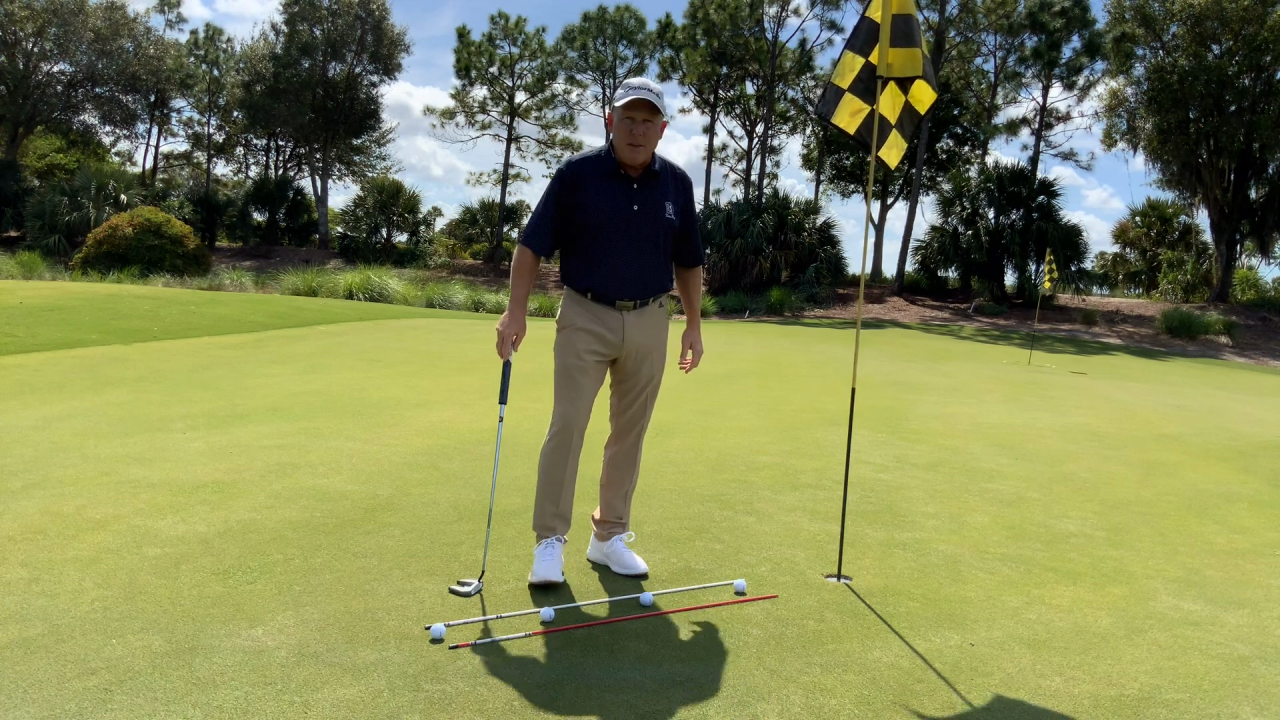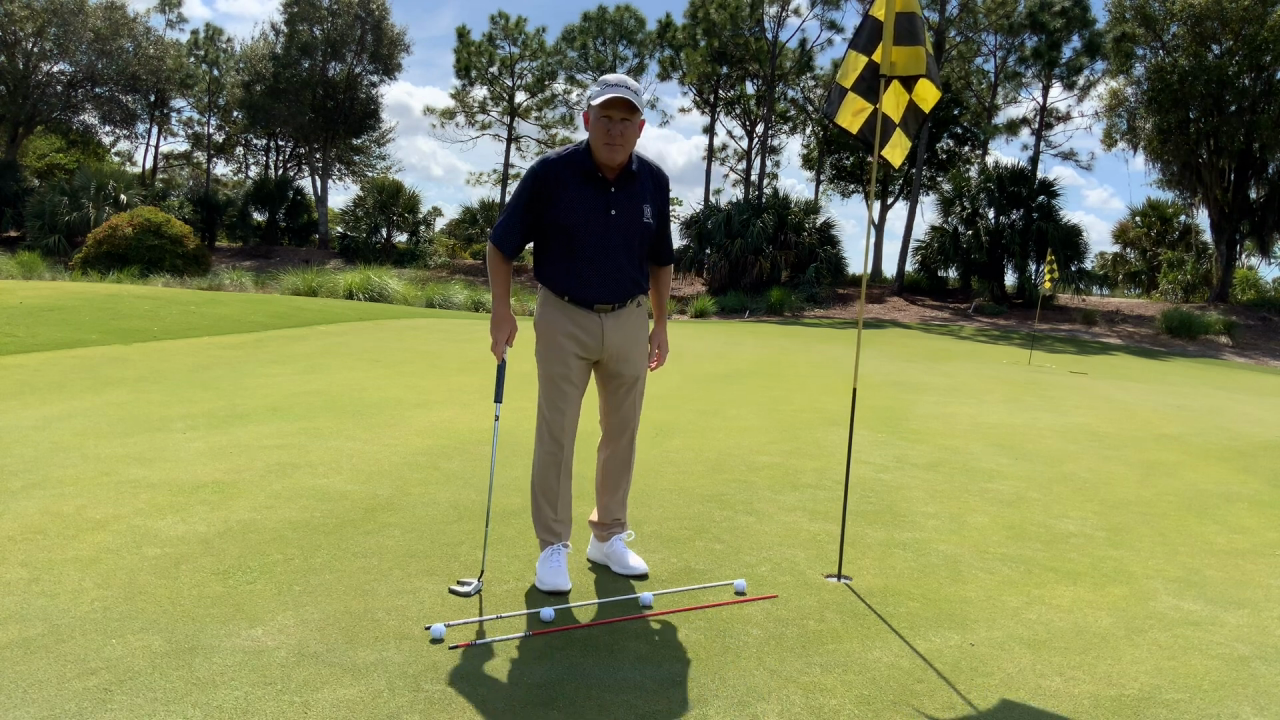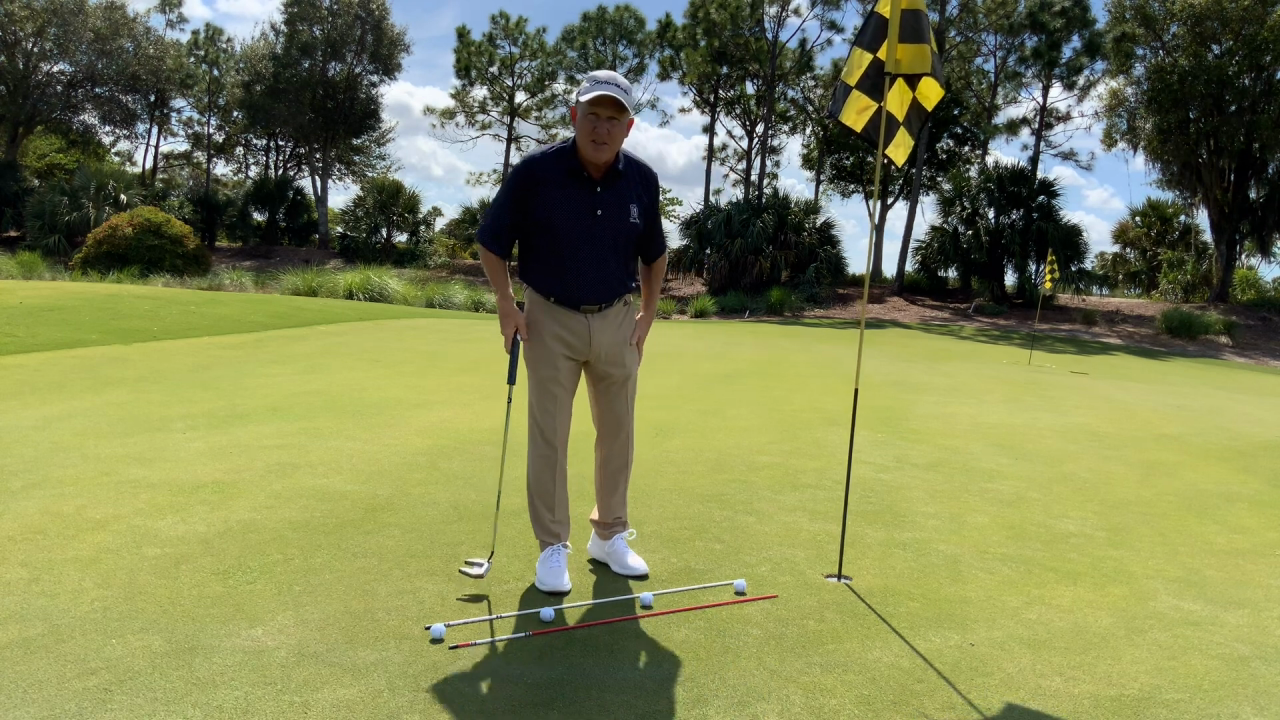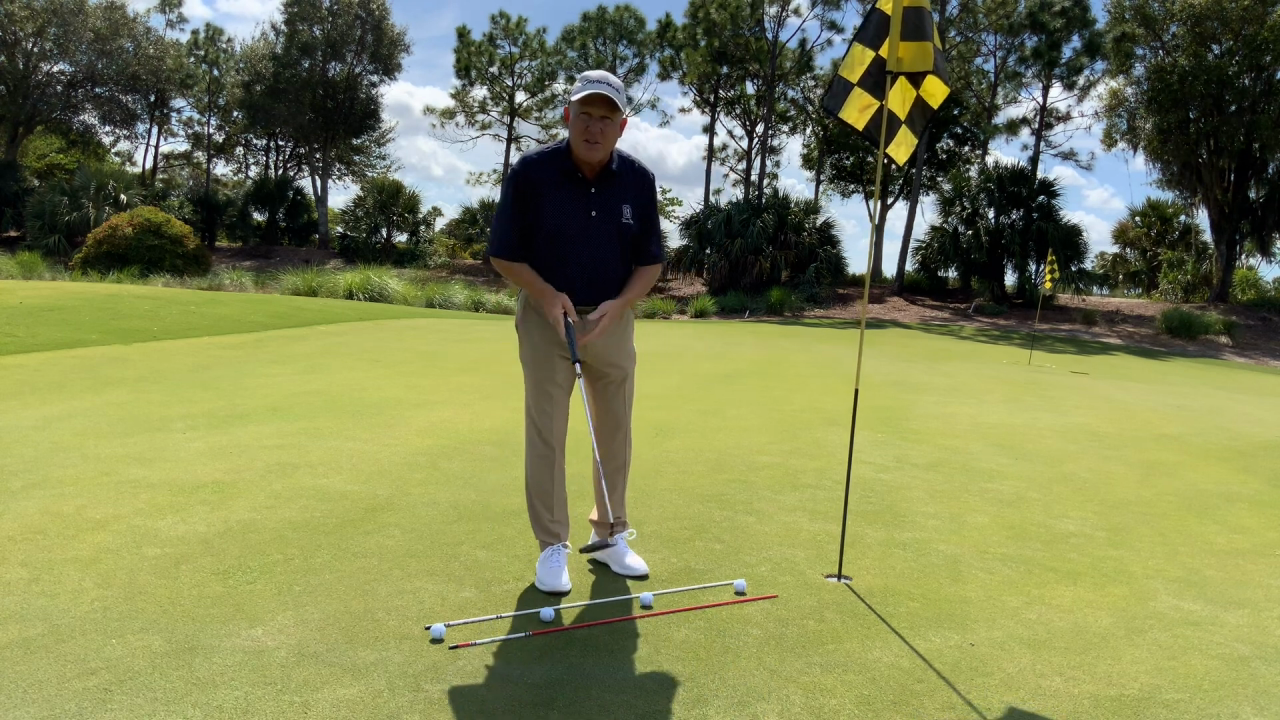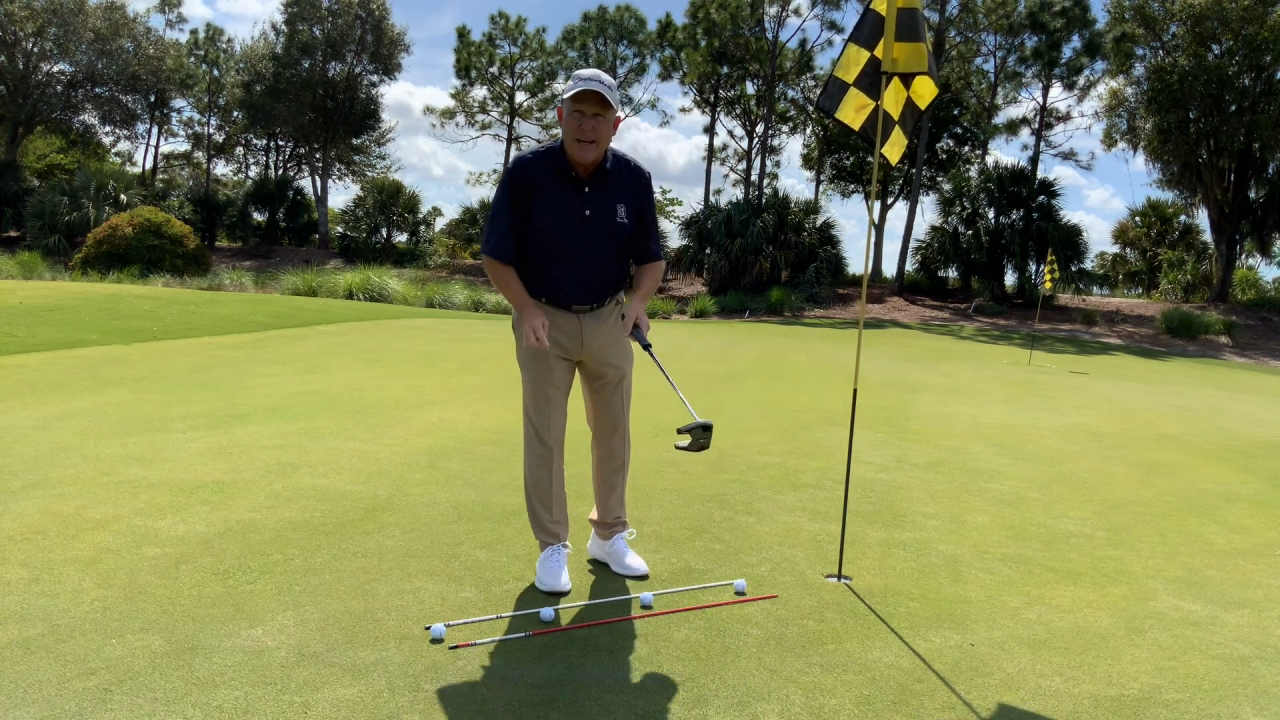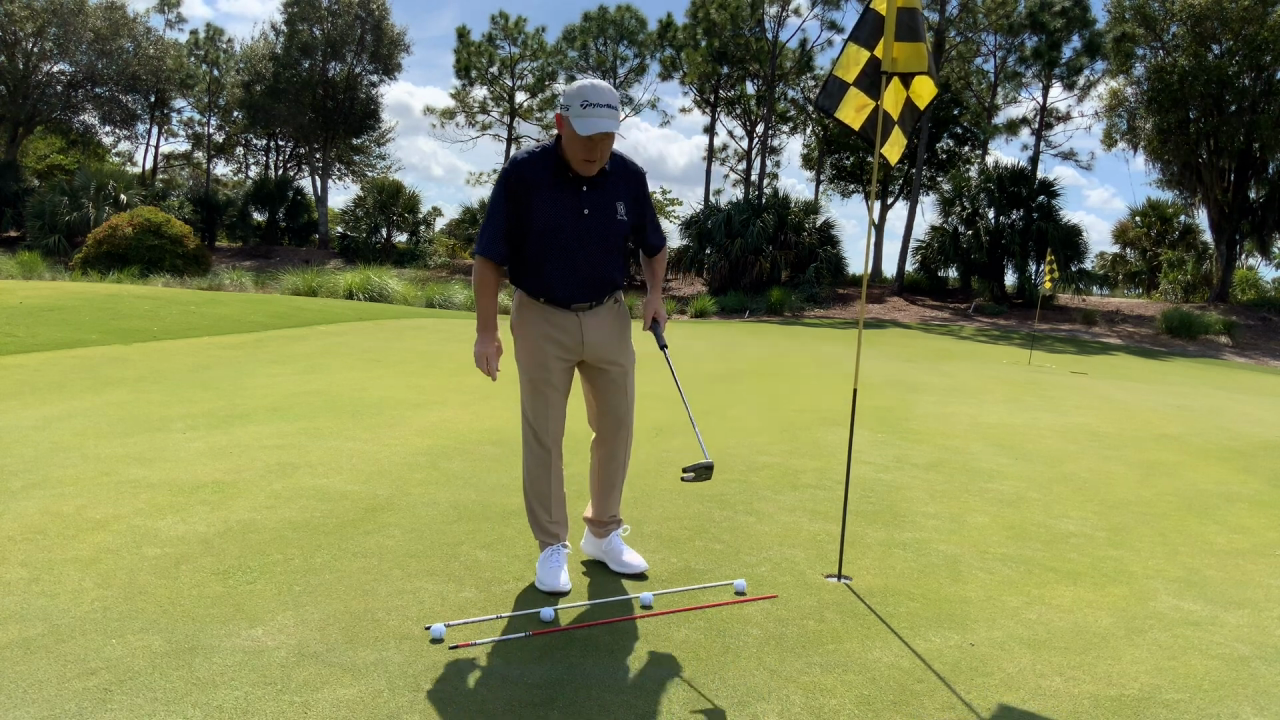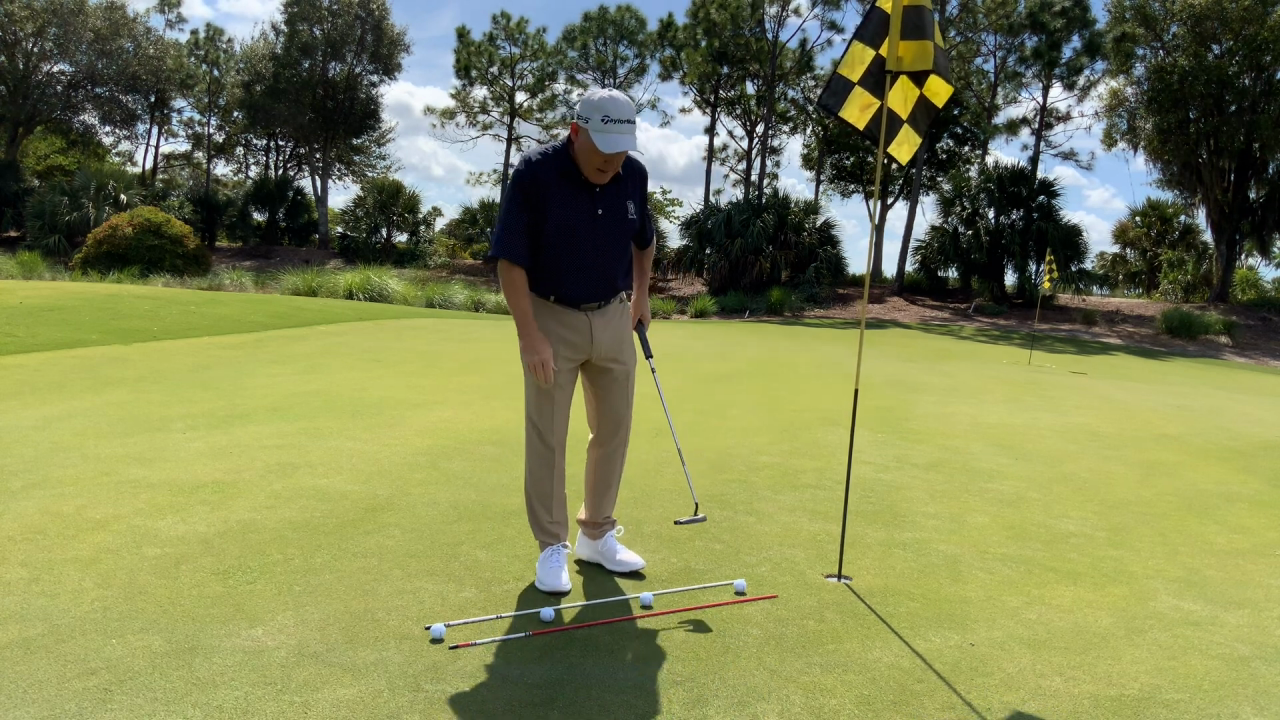
dt=0.4s
person 1, frame 1
left shoulder: (676, 182)
right shoulder: (576, 174)
left elbow: (689, 261)
right elbow: (531, 245)
left wrist: (693, 326)
right wrist: (515, 311)
left hip: (649, 321)
right hip: (586, 317)
left knee: (629, 433)
right knee: (567, 426)
left ankle: (610, 536)
right ankle: (550, 540)
person 1, frame 2
left shoulder: (654, 180)
right shoulder: (549, 173)
left elbow: (660, 258)
right elbow: (501, 244)
left wrist: (660, 324)
right wrist: (501, 312)
left hip: (628, 320)
right hip: (564, 319)
left knee: (621, 433)
right knee: (556, 434)
left ankle: (608, 536)
right ankle: (553, 547)
person 1, frame 3
left shoulder: (642, 179)
right shoulder: (534, 171)
left elbow: (653, 253)
right elbow: (491, 241)
left wrist: (648, 314)
right wrist: (505, 303)
left hip: (616, 320)
right hip: (550, 320)
left knee: (617, 432)
right knee: (549, 436)
left ankle: (609, 535)
right ankle: (552, 547)
person 1, frame 4
left shoulder: (638, 179)
right shoulder: (530, 172)
left elbow: (650, 260)
right elbow: (503, 254)
left wrist: (619, 305)
right wrist: (544, 293)
left hip: (609, 320)
right hip: (547, 318)
left knee: (614, 432)
right knee: (547, 435)
left ankle: (610, 535)
right ankle: (552, 547)
person 1, frame 5
left shoulder: (634, 178)
right shoulder: (525, 172)
left elbow: (651, 257)
right elbow: (495, 255)
left wrist: (638, 302)
right wrist: (525, 308)
left hip: (608, 319)
right hip: (544, 321)
left knee: (613, 431)
right knee: (545, 436)
left ankle: (609, 535)
right ankle: (552, 547)
person 1, frame 6
left shoulder: (629, 176)
right shoulder: (522, 172)
left elbow: (652, 243)
right elbow: (489, 256)
left wrist: (655, 293)
right wrist: (487, 330)
left hip: (608, 317)
right hip: (542, 319)
left knee: (615, 427)
right knee: (543, 436)
left ankle: (604, 532)
right ankle: (551, 547)
person 1, frame 7
left shoulder: (633, 175)
right shoulder: (533, 174)
right elbow: (510, 261)
left wrist: (642, 294)
right wrist: (530, 337)
left hip: (613, 317)
right hip: (550, 319)
left knee: (613, 429)
right knee: (547, 437)
left ankle: (597, 535)
right ankle: (551, 547)
